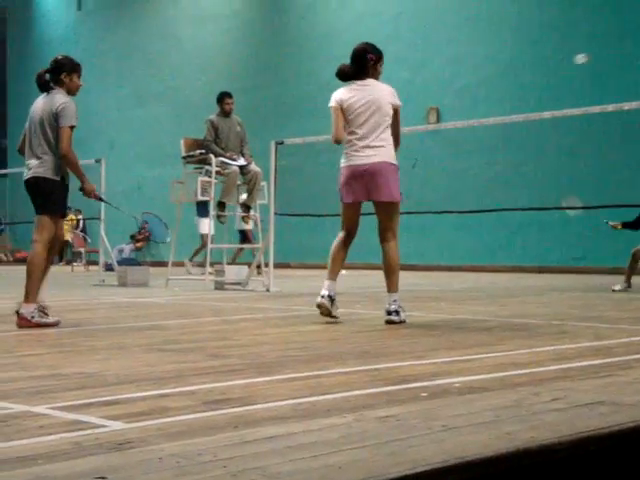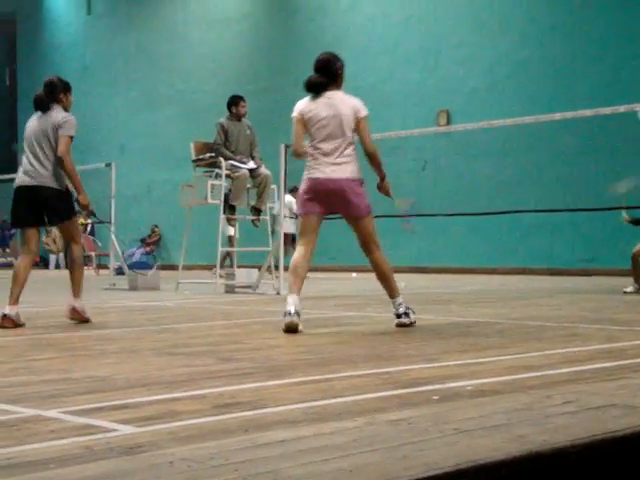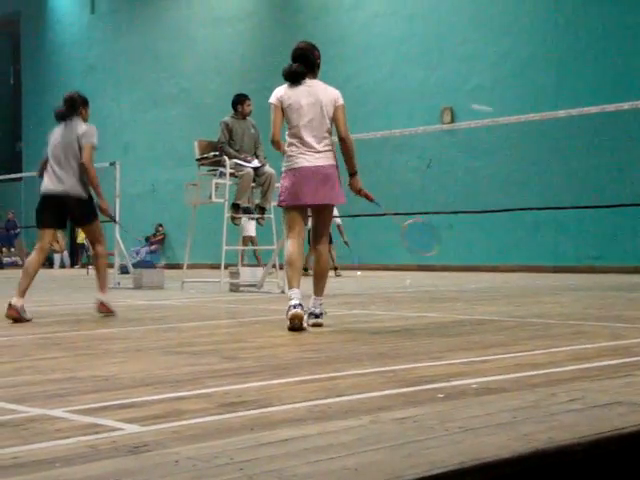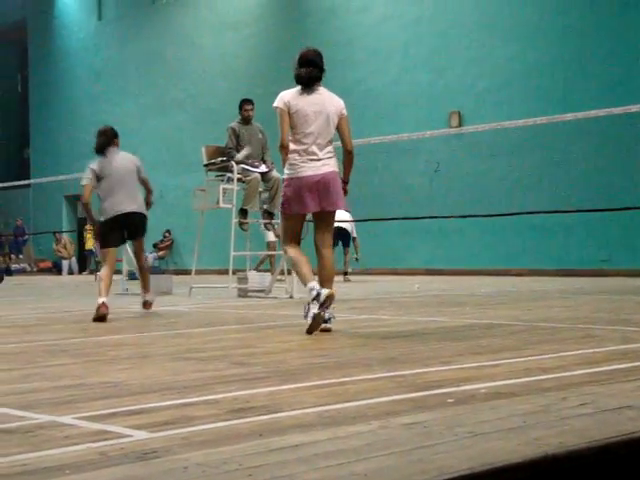
dt=0.5s
person 1, frame 1
left shoulder: (340, 96)
right shoulder: (389, 92)
left elbow: (338, 137)
left hip: (353, 167)
right hip: (384, 166)
left knee: (347, 233)
right knee: (389, 237)
left ankle: (328, 292)
right ankle: (393, 306)
person 1, frame 2
left shoulder: (303, 106)
right shoulder: (353, 104)
left elbow: (297, 150)
right elbow: (370, 149)
right wrist: (382, 178)
left hip: (315, 183)
right hip: (347, 181)
left knee: (304, 246)
right knee: (371, 247)
left ankle: (292, 308)
right ankle: (401, 309)
person 1, frame 3
left shoulder: (280, 93)
right shoulder: (332, 93)
left elbow: (275, 138)
right elbow: (344, 138)
right wrist: (353, 174)
left hip: (297, 171)
right hip: (326, 169)
left knee: (294, 238)
right knee: (321, 241)
left ankle: (295, 302)
right ankle: (316, 307)
person 1, frame 4
left shoulder: (286, 98)
right shoulder: (336, 102)
left elbow: (284, 143)
right elbow: (349, 148)
right wrist: (345, 181)
left hip: (298, 178)
right hip: (328, 176)
left knee: (291, 243)
right knee: (324, 245)
left ankle: (316, 290)
right ankle: (324, 313)
person 2, frame 1
left shoulder: (39, 102)
right shoulder: (65, 104)
left elbow: (23, 147)
right elbow: (64, 150)
right wrist: (85, 181)
left hip: (33, 176)
right hip: (50, 178)
left knee: (48, 240)
right knee: (43, 240)
left ankle: (30, 303)
right ankle: (30, 309)
person 2, frame 2
left shoulder: (33, 121)
right shoulder: (65, 119)
right elbow: (62, 155)
right wrist: (80, 191)
left hip: (24, 187)
right hip: (52, 187)
left knee: (28, 251)
right knee: (74, 242)
right ankle: (76, 305)
person 2, frame 3
left shoulder: (55, 133)
right shoulder: (87, 130)
left elbow: (43, 170)
right elbow: (86, 163)
right wrist: (101, 198)
left hip: (48, 194)
right hip: (76, 194)
left knee: (40, 250)
right knee: (99, 243)
left ankle: (16, 303)
right ankle: (102, 299)
person 2, frame 4
left shoulder: (94, 167)
right shoulder: (132, 159)
left elbow: (85, 199)
right elbow: (148, 187)
left wrist: (94, 222)
right wrist: (149, 198)
left hip: (110, 216)
right hip: (136, 212)
left knee: (108, 264)
right knee: (139, 253)
left ankle: (103, 302)
right ankle: (147, 296)
person 3, frame 1
left shoulder: (238, 121)
right shoulder: (212, 121)
left elbow: (244, 142)
right elbow: (208, 143)
left wrist: (247, 155)
right wrist: (224, 154)
left hip: (239, 159)
right hip: (221, 159)
left knee: (256, 171)
right knee: (234, 171)
left ankle: (248, 204)
right ankle: (222, 203)
person 3, frame 2
left shoulder: (247, 124)
right shoulder: (223, 124)
left elbow: (254, 145)
right elbow: (218, 147)
left wrist: (257, 158)
right wrist: (234, 158)
left hip: (248, 162)
right hip: (231, 162)
left knee: (266, 174)
right knee: (243, 173)
left ankle: (258, 208)
right ankle: (232, 206)
person 3, frame 3
left shoulder: (251, 123)
right shoulder: (227, 122)
left elbow: (258, 144)
right elbow: (223, 146)
left wrist: (260, 157)
right wrist: (239, 156)
left hip: (252, 160)
right hip: (234, 160)
left knee: (270, 173)
right knee: (248, 172)
left ankle: (261, 206)
right ankle: (237, 205)
person 3, frame 4
left shoulder: (259, 128)
right shoulder: (234, 128)
left elbow: (265, 149)
right elbow: (230, 151)
left wrist: (268, 162)
right wrist: (247, 162)
left hip: (259, 166)
right hip: (241, 165)
left knee: (277, 178)
right knee: (255, 177)
left ankle: (269, 212)
right ankle: (244, 211)
